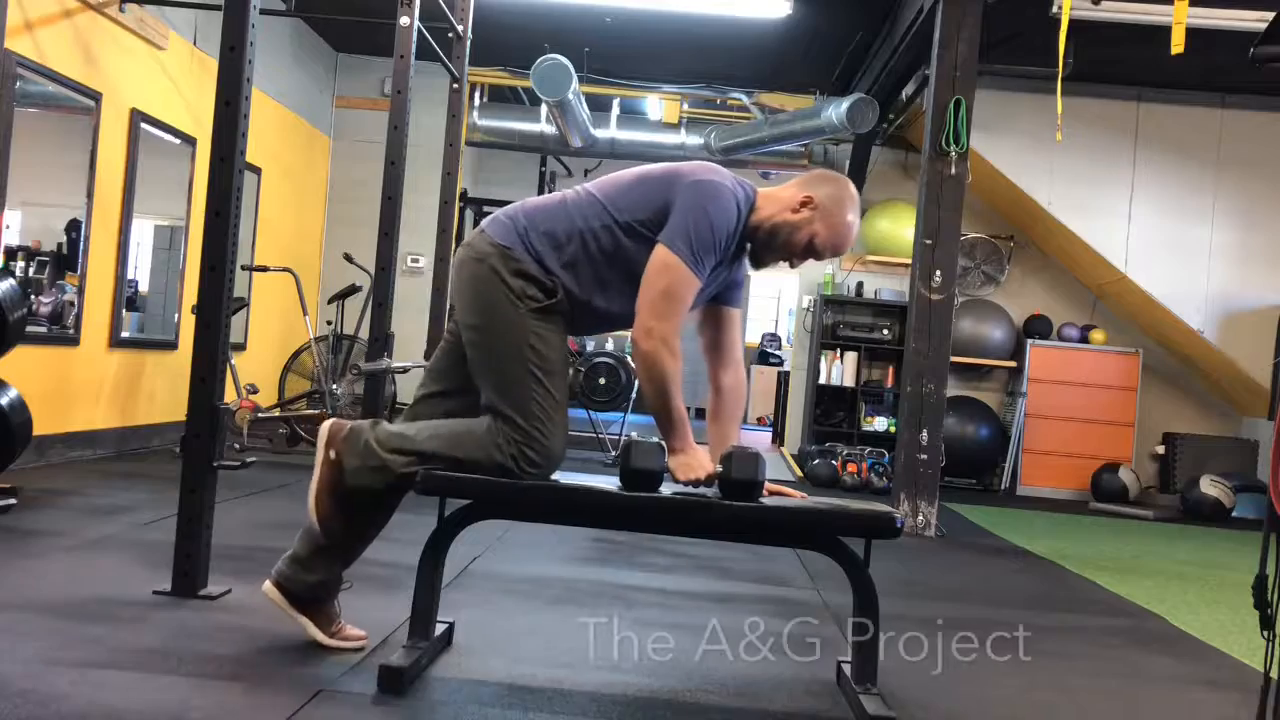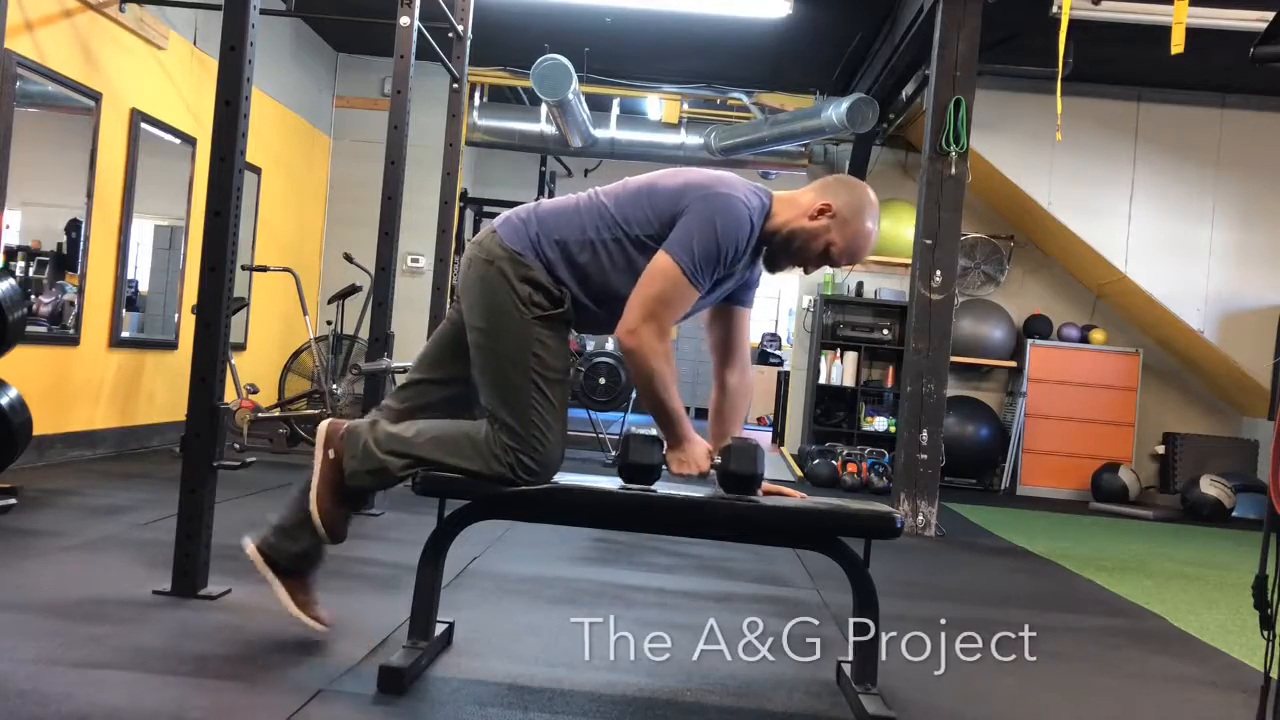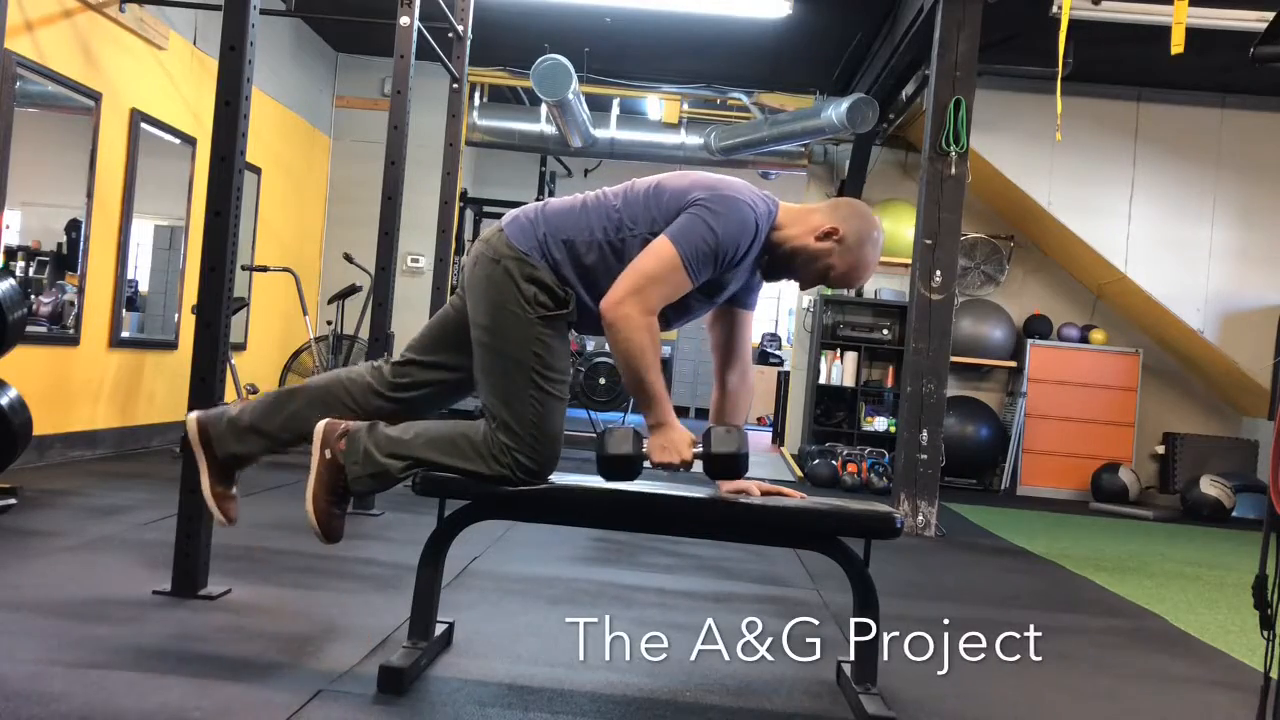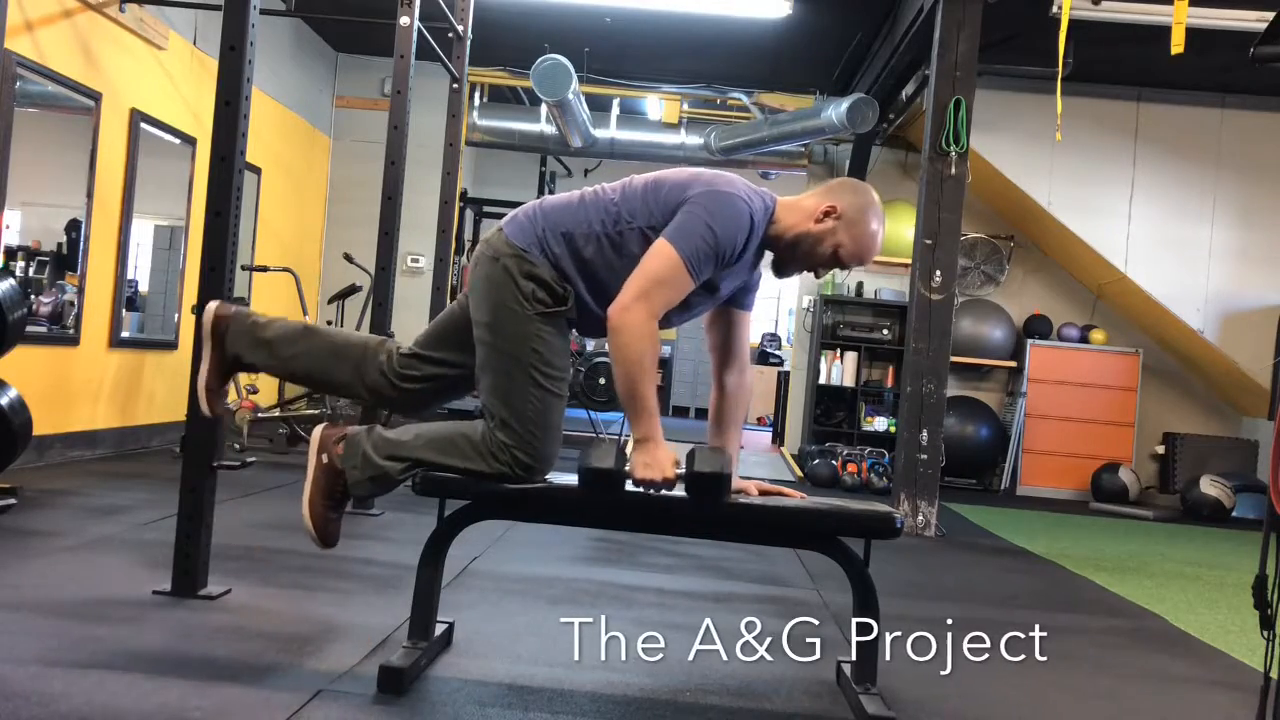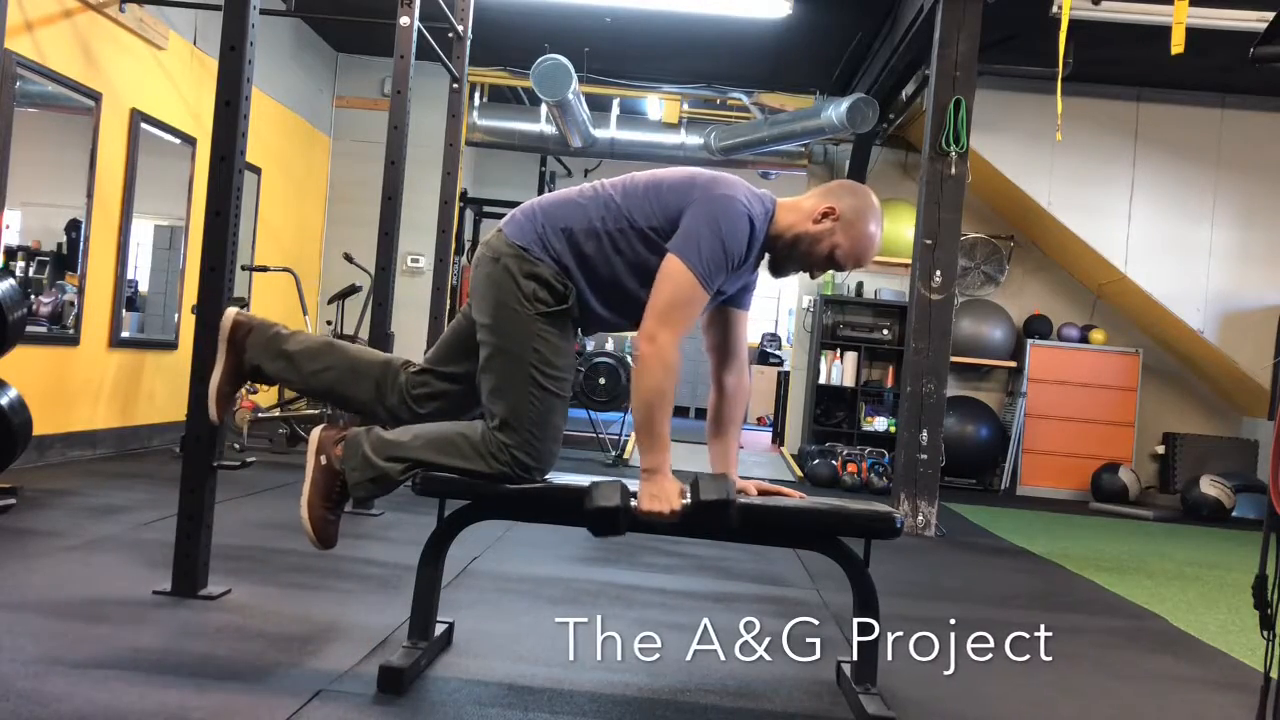
dt=0.4s
person 1, frame 1
left shoulder: (733, 246)
right shoulder: (715, 201)
left elbow: (727, 367)
right elbow: (653, 336)
left wrist: (725, 466)
right wrist: (682, 448)
left hip: (498, 274)
right hip: (511, 269)
left knee: (424, 436)
right knee: (530, 449)
left ankle: (305, 582)
right ankle: (354, 447)
person 1, frame 2
left shoulder: (749, 243)
right shoulder: (728, 213)
left elbow: (733, 367)
right elbow: (638, 332)
right wrist: (681, 440)
left hip: (505, 271)
right hip: (519, 272)
left knee: (414, 415)
right knee: (528, 456)
left ankle: (287, 548)
right ankle: (353, 447)
person 1, frame 3
left shoulder: (752, 251)
right shoulder: (735, 219)
left elbow: (734, 370)
right elbow: (624, 307)
left wrist: (730, 471)
right wrist: (663, 424)
left hip: (514, 271)
right hip: (524, 269)
left knee: (400, 388)
right knee: (525, 454)
left ankle: (226, 435)
right ankle: (353, 453)
person 1, frame 4
left shoulder: (750, 249)
right shoulder: (730, 213)
left elbow: (732, 368)
right elbow: (629, 314)
left wrist: (727, 467)
right wrist: (648, 440)
left hip: (523, 274)
right hip: (528, 267)
left knee: (401, 377)
right knee: (523, 453)
left ankle: (237, 333)
right ankle: (350, 456)
person 1, frame 5
left shoulder: (749, 247)
right shoulder: (730, 215)
left elbow: (730, 368)
right elbow: (656, 339)
left wrist: (726, 471)
right wrist: (656, 472)
left hip: (528, 276)
right hip: (529, 266)
left knee: (416, 397)
right knee: (523, 452)
left ankle: (256, 342)
right ankle: (348, 458)
